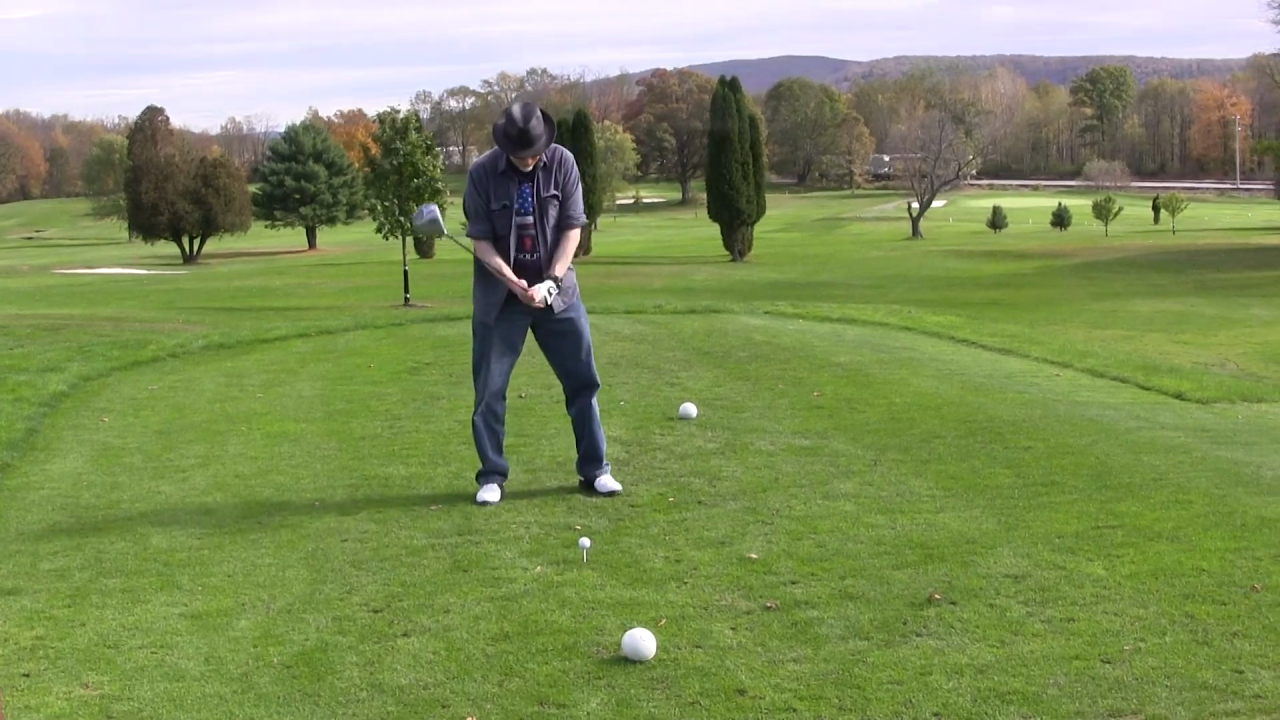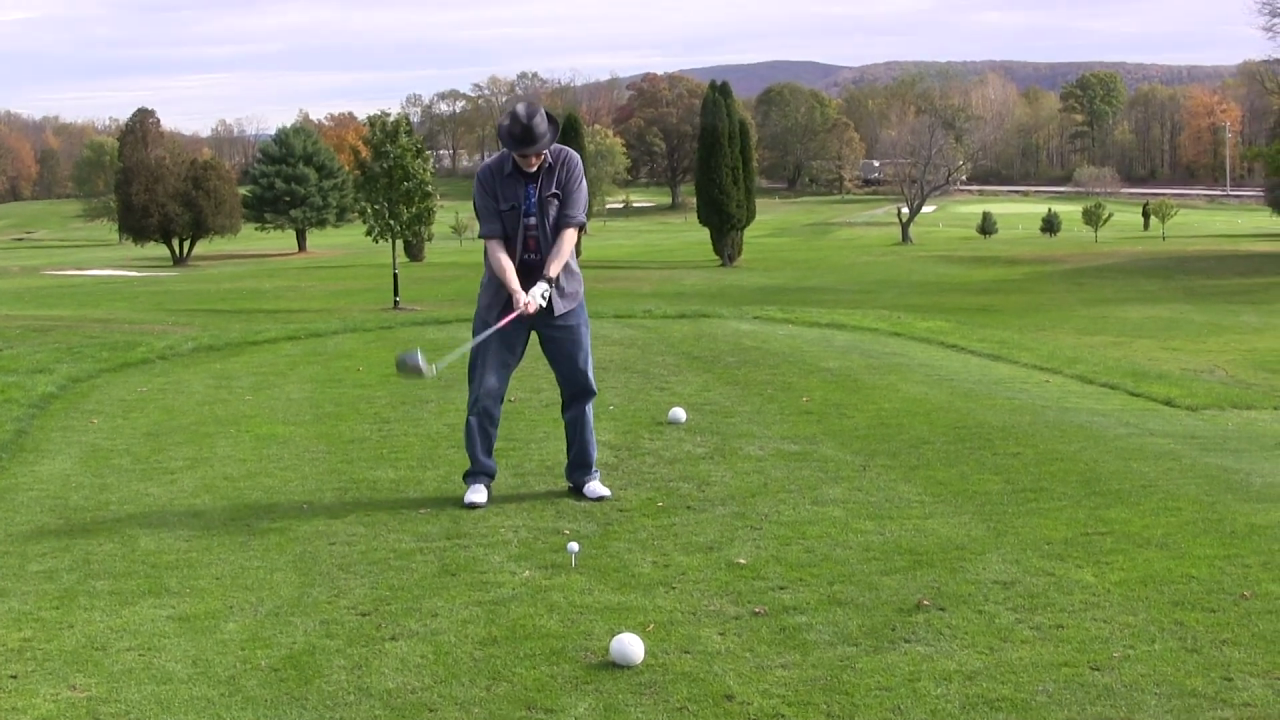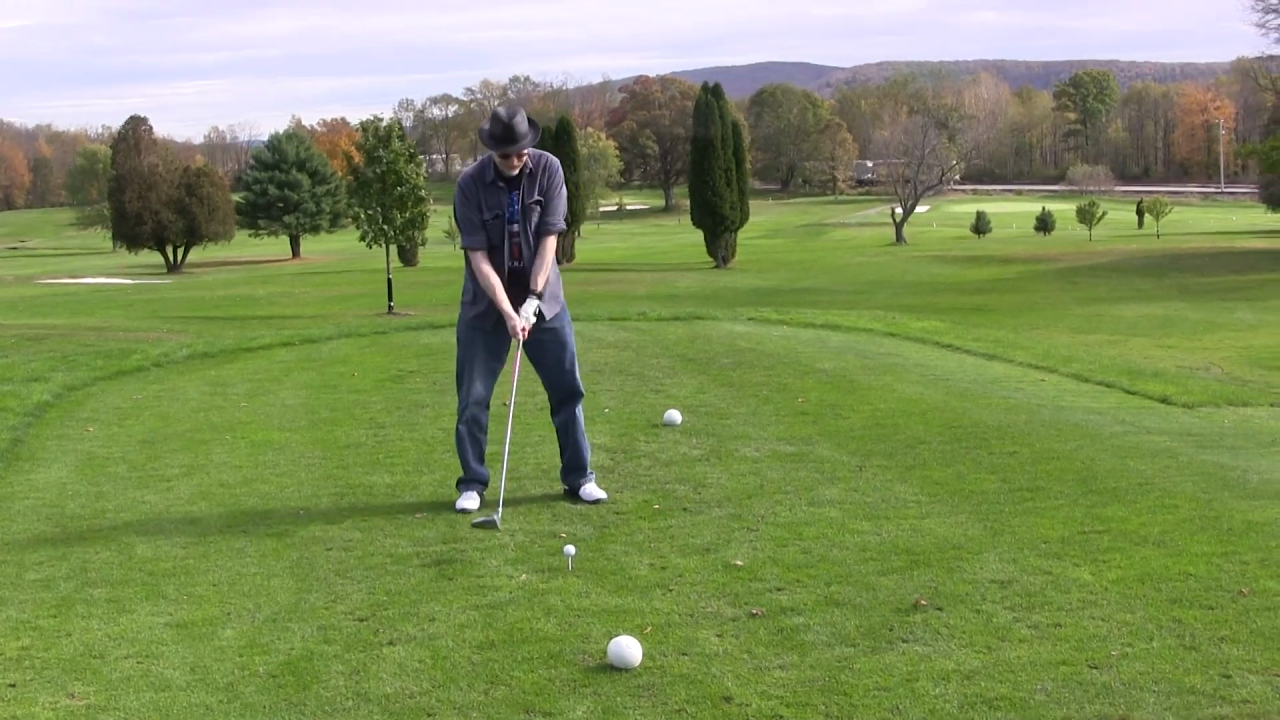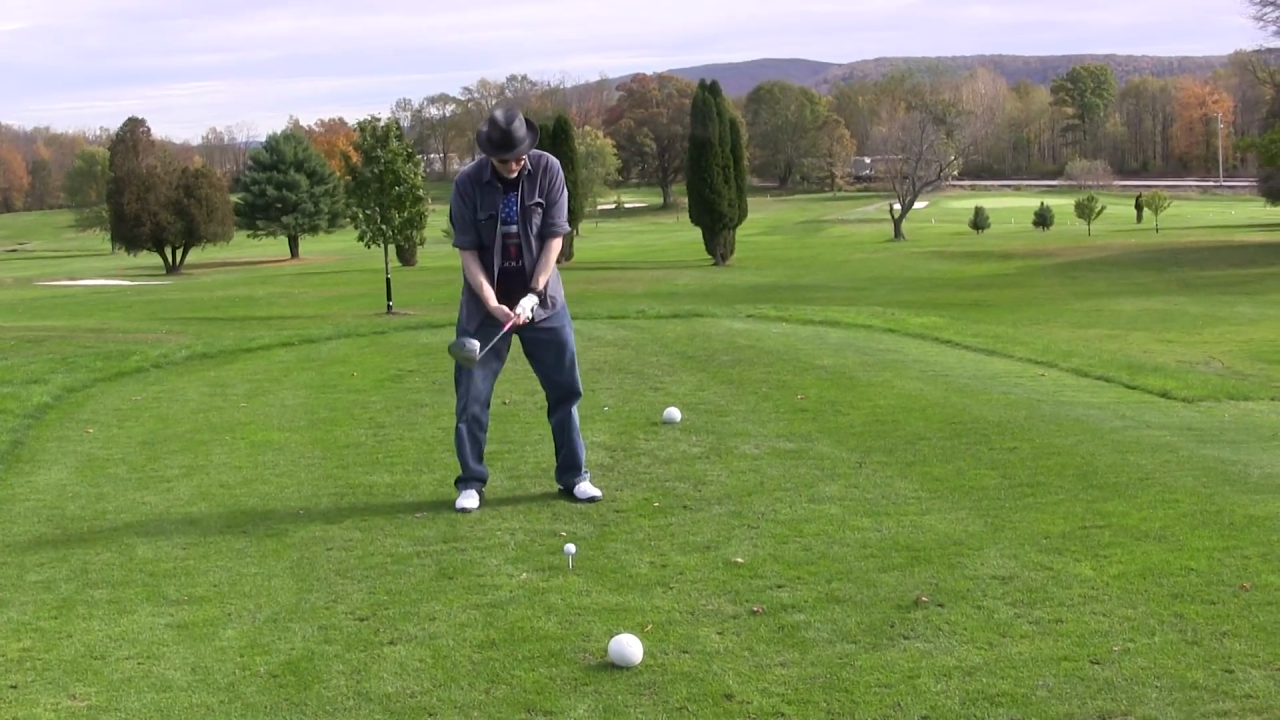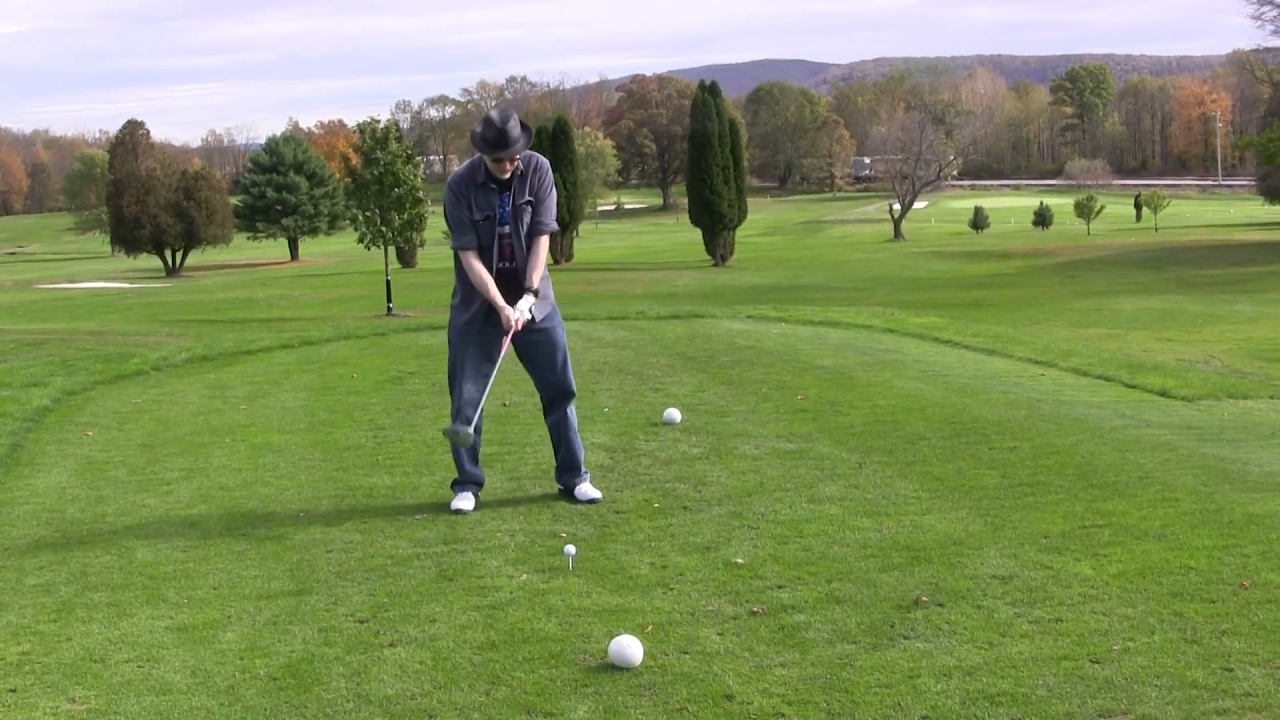
dt=0.3s
person 1, frame 1
left shoulder: (563, 163)
right shoulder: (482, 173)
left elbow: (572, 228)
right elbow: (480, 240)
left wrist: (549, 282)
right wrist: (514, 284)
left hip: (557, 289)
right hip: (501, 295)
left knee: (582, 379)
right knee: (489, 387)
left ankle: (594, 468)
right ankle: (492, 474)
person 1, frame 2
left shoulder: (568, 163)
right shoulder: (489, 174)
left elbow: (570, 230)
right elbow: (494, 242)
left wrist: (543, 285)
right wrist: (515, 292)
left hip: (561, 292)
right hip: (504, 295)
left knee: (579, 384)
right knee: (486, 387)
left ankle: (583, 474)
right ankle: (479, 476)
person 1, frame 3
left shoulder: (548, 169)
right shoulder: (470, 184)
left elbow: (549, 238)
right elbow: (477, 255)
left wrist: (532, 299)
right wrist: (506, 312)
left hip: (543, 297)
right hip: (486, 303)
left knee: (567, 387)
right knee: (473, 395)
left ankle: (579, 477)
right ankle: (472, 483)
person 1, frame 4
left shoulder: (549, 169)
right shoulder: (467, 182)
left elbow: (554, 238)
right elbow: (467, 252)
left wrist: (532, 296)
right wrist: (492, 305)
left hip: (542, 297)
right hip: (485, 302)
left knee: (565, 387)
right knee: (472, 393)
left ankle: (573, 475)
right ankle: (471, 481)
person 1, frame 5
left shoulder: (538, 169)
right shoulder: (460, 184)
left elbow: (541, 238)
right elbow: (468, 255)
left wrist: (528, 296)
right wrist: (501, 306)
left hip: (533, 299)
right hip: (477, 304)
left knee: (559, 388)
right knee: (467, 396)
left ankle: (573, 476)
right ankle: (467, 483)
